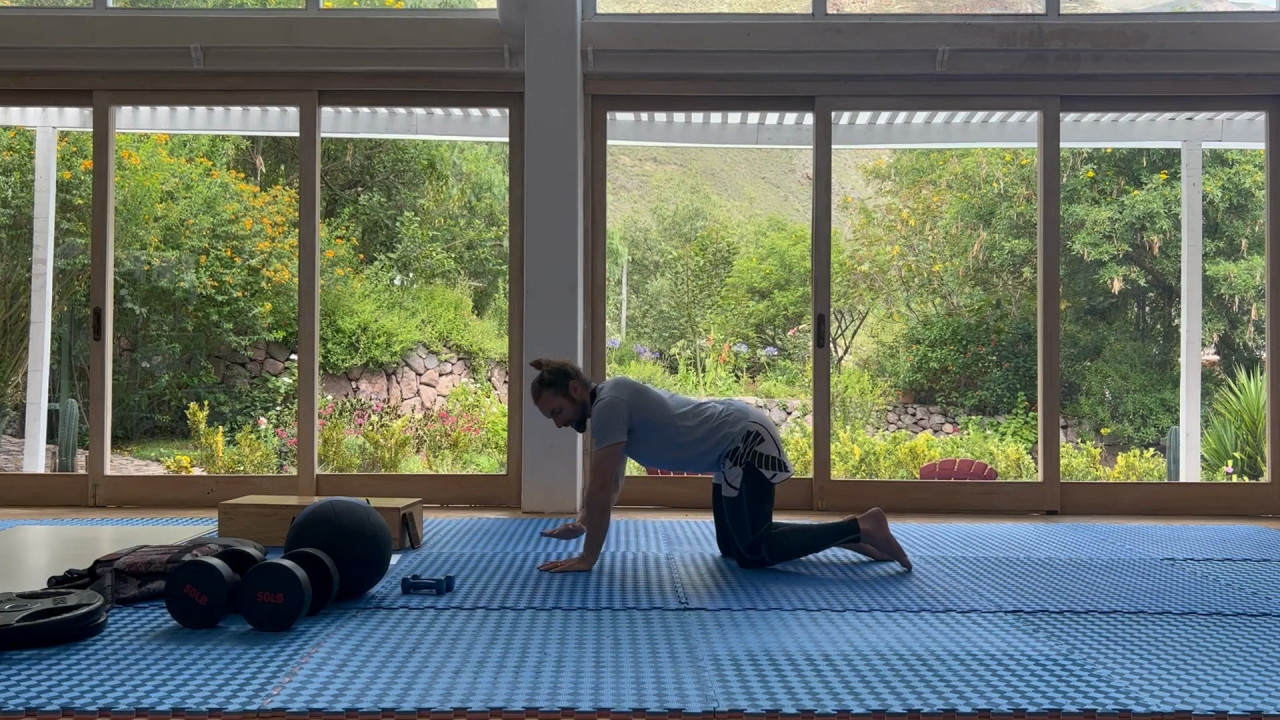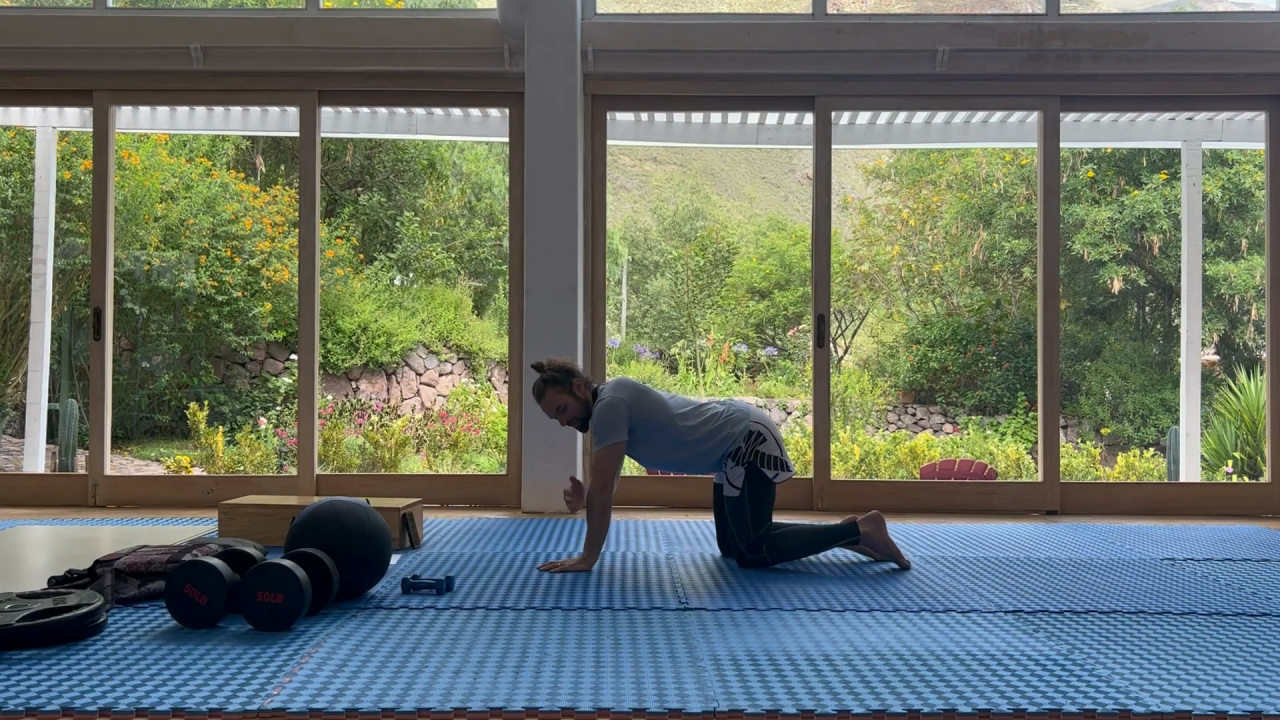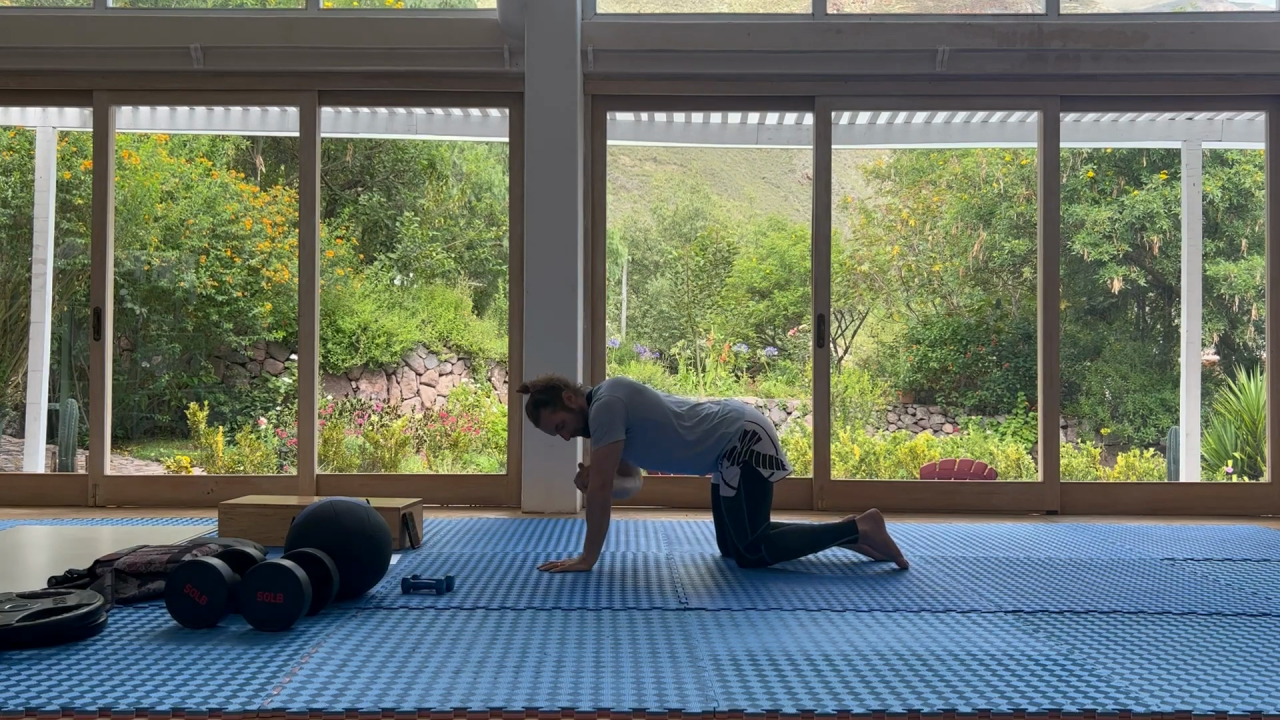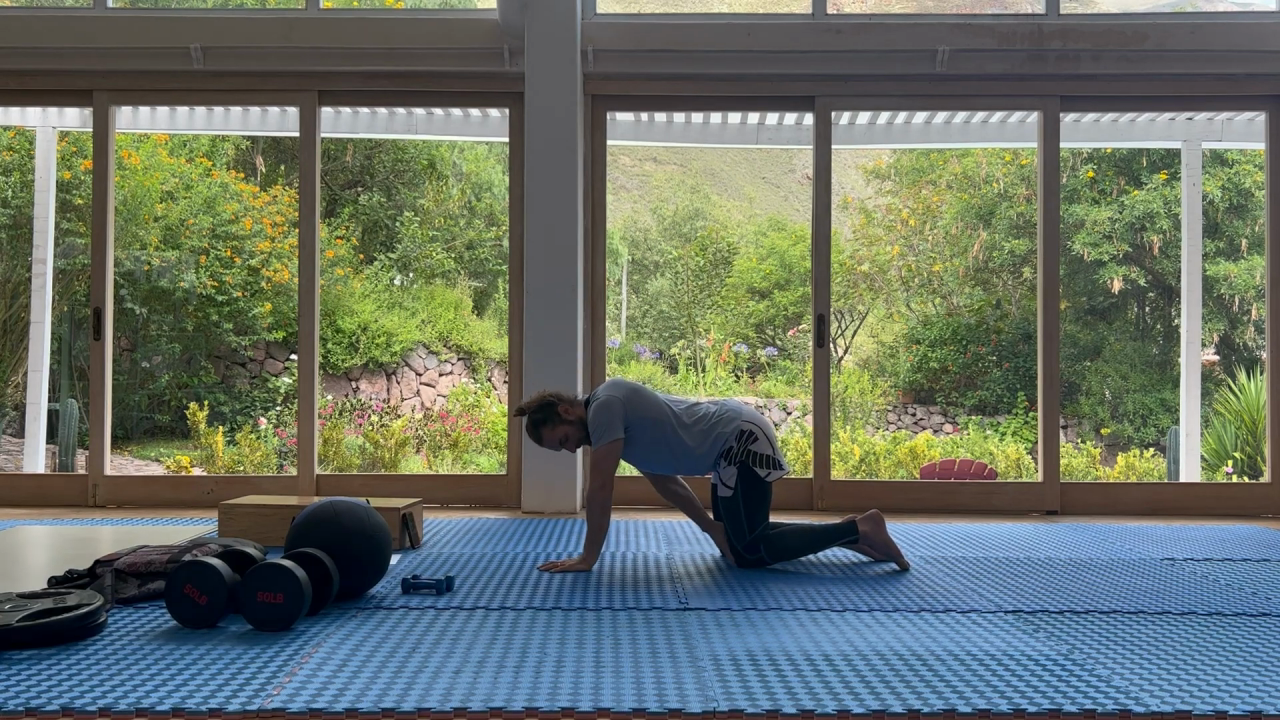
dt=0.5s
person 1, frame 1
left shoulder: (608, 405)
right shoulder: (611, 400)
left elbow: (598, 489)
right elbow: (611, 484)
left wrist: (588, 558)
right wrist: (581, 524)
left hip: (746, 440)
right hip: (735, 440)
left knee: (752, 553)
right knee: (732, 544)
left ankle: (859, 526)
right ankle: (845, 533)
person 1, frame 2
left shoulder: (609, 405)
right shoulder: (609, 405)
left elbow: (603, 489)
right elbow: (603, 483)
left wrist: (588, 558)
right wrist: (580, 497)
left hip: (748, 439)
right hip: (738, 439)
left knee: (753, 553)
right knee: (731, 545)
left ankle: (858, 530)
right ankle: (848, 531)
person 1, frame 3
left shoulder: (605, 405)
right shoulder: (607, 405)
left elbow: (602, 491)
right elbow: (621, 477)
left wrist: (587, 558)
right wrist: (592, 479)
left hip: (742, 438)
right hip: (734, 436)
left knee: (752, 552)
right knee: (732, 545)
left ankle: (856, 528)
right ankle: (846, 533)
person 1, frame 4
left shoulder: (603, 408)
right shoulder: (615, 415)
left elbow: (599, 491)
right elbow: (664, 479)
left wrist: (587, 558)
right wrist: (709, 524)
left hip: (740, 438)
right hip: (734, 437)
left knee: (751, 552)
right knee: (733, 542)
left ankle: (857, 529)
right ankle: (847, 531)
